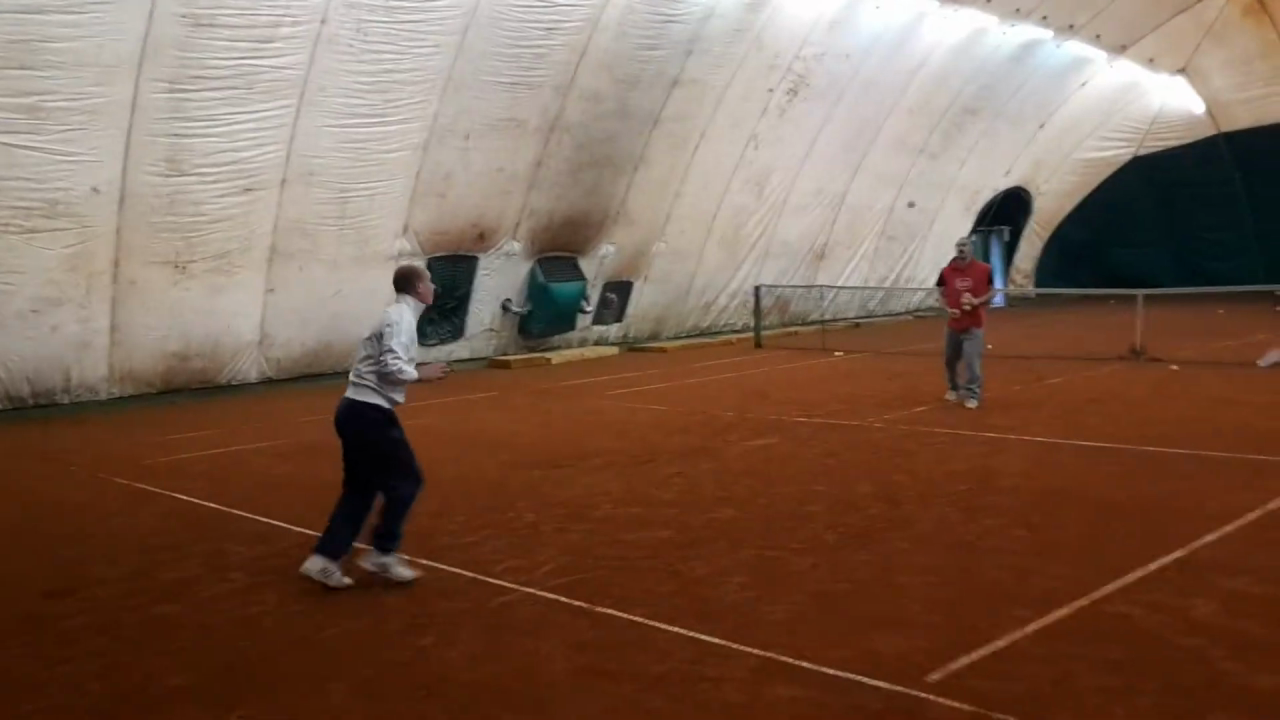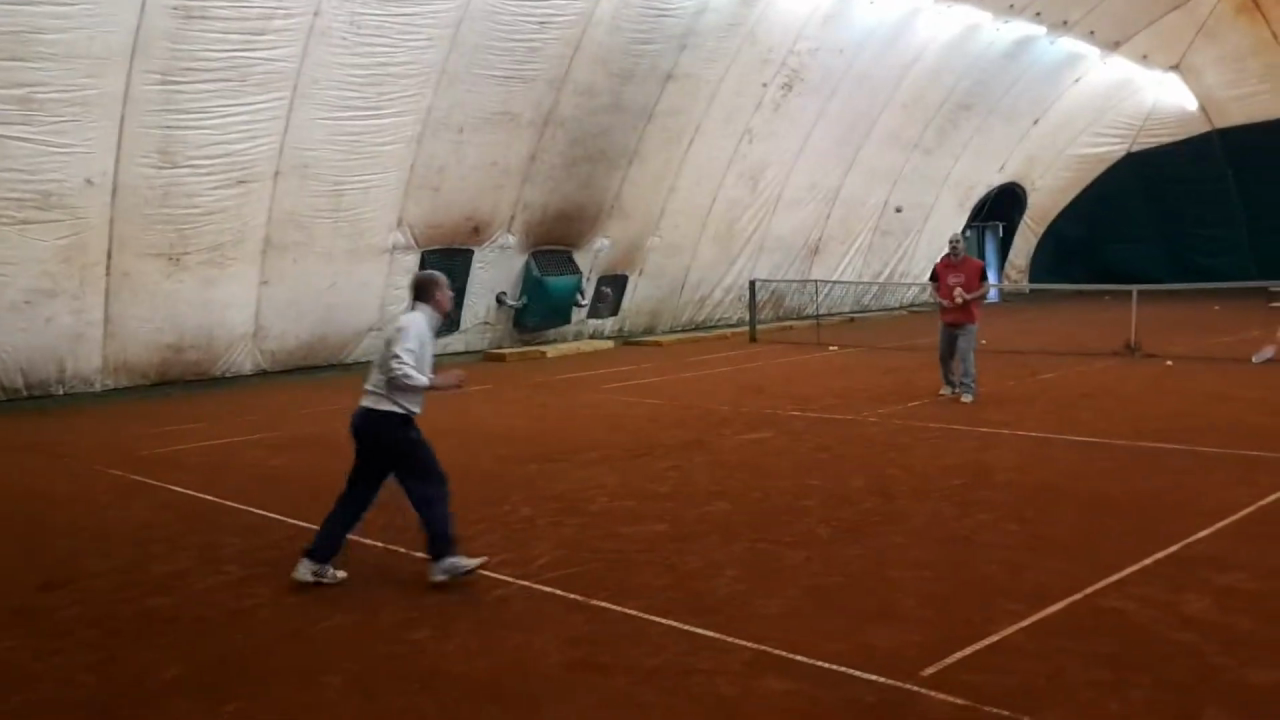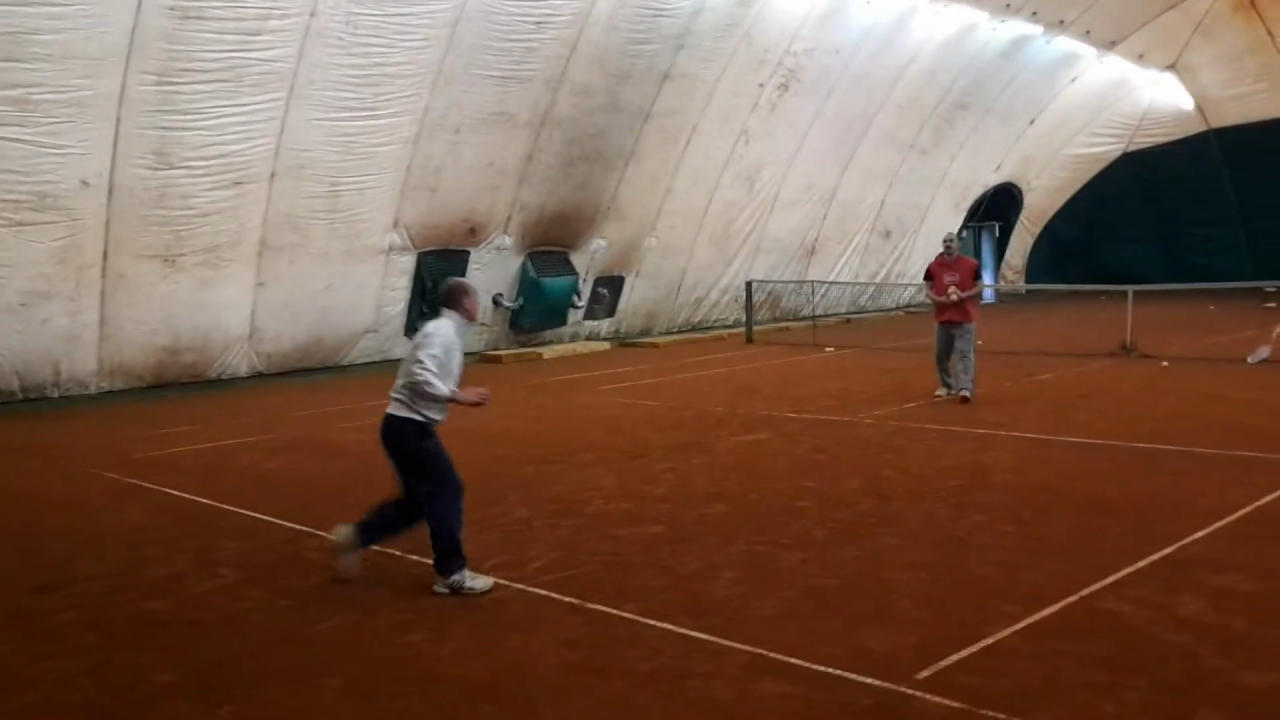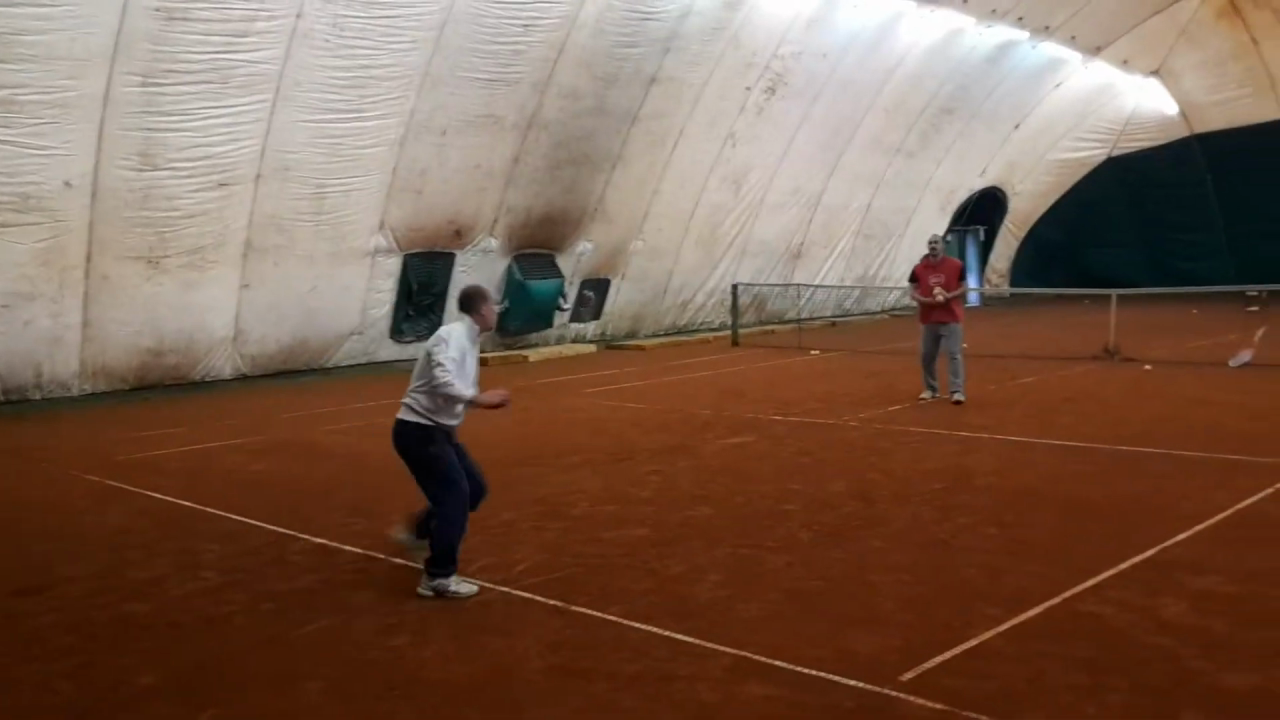
dt=0.1s
person 1, frame 1
left shoulder: (396, 316)
right shoulder: (401, 317)
right elbow: (392, 365)
left wrist: (418, 373)
right wrist: (421, 374)
left hip: (354, 408)
right hip: (370, 413)
left knee: (357, 489)
right knee: (406, 481)
left ankle: (325, 560)
right ankle: (381, 553)
person 1, frame 2
left shoulder: (415, 324)
right shoulder: (415, 325)
right elbow: (399, 373)
left wrist: (435, 381)
right wrist: (435, 382)
left hip: (371, 416)
right hip: (387, 419)
left knee: (358, 492)
right knee: (430, 483)
left ankle: (314, 563)
right ankle: (444, 559)
person 1, frame 3
left shoulder: (451, 334)
right shoulder: (440, 333)
right elbow: (421, 380)
left wrist: (462, 394)
right wrist: (460, 396)
left hip: (415, 426)
right hip: (408, 427)
left knee: (419, 497)
right knee: (447, 493)
left ankle: (354, 536)
right ankle: (452, 574)
person 1, frame 4
left shoulder: (467, 340)
right shoulder: (451, 336)
right elbow: (443, 382)
left wrist: (486, 400)
right wrist: (479, 399)
left hip: (436, 430)
right hip: (417, 430)
left knee: (474, 488)
right knee: (454, 497)
left ankle: (419, 532)
right ankle: (438, 578)
